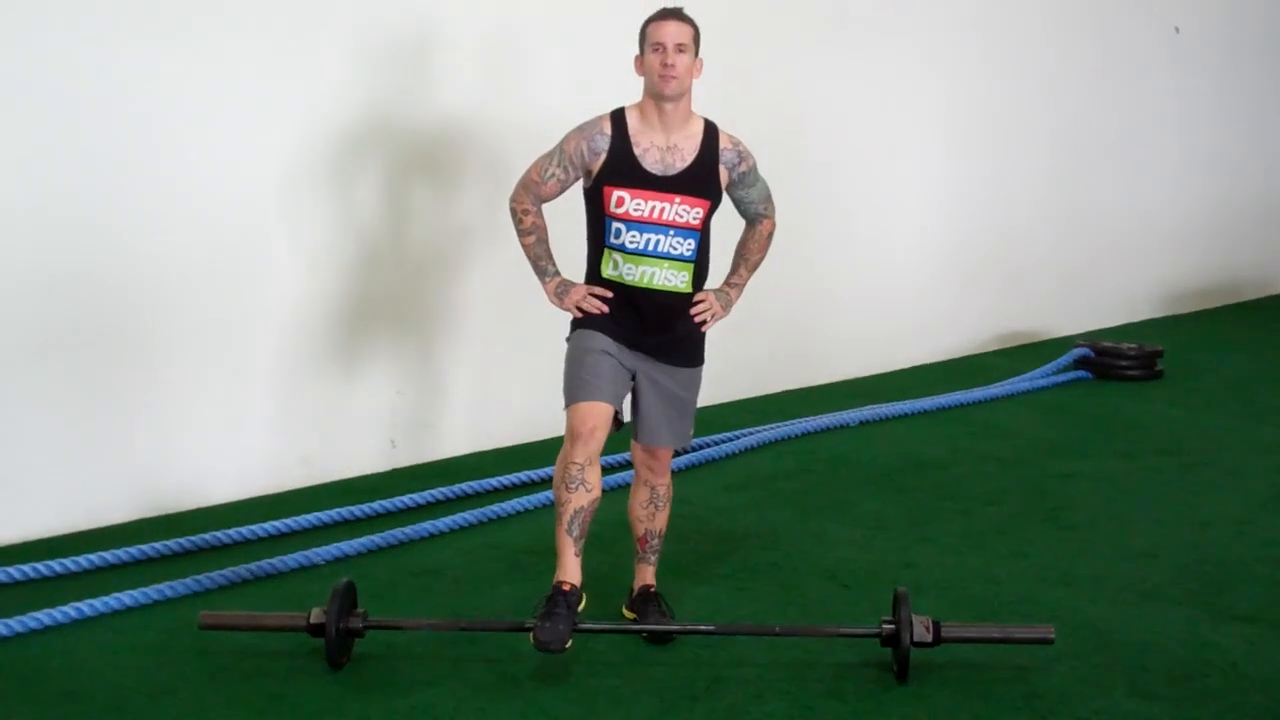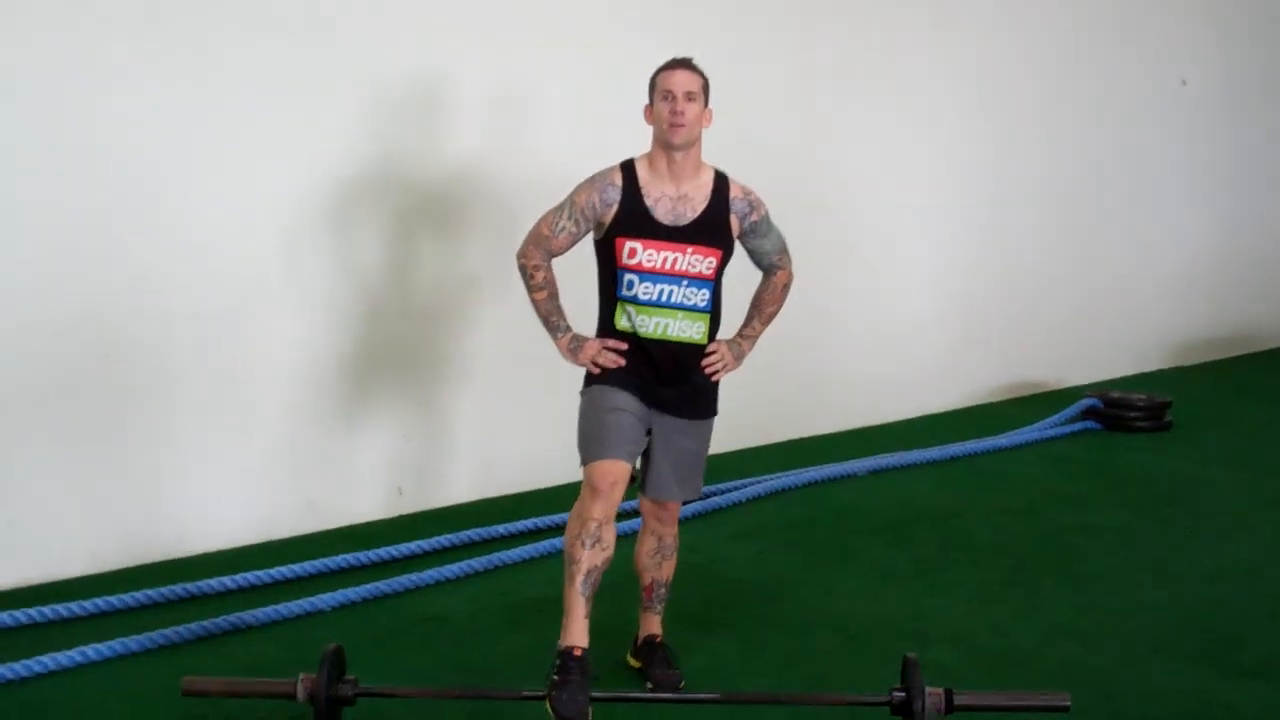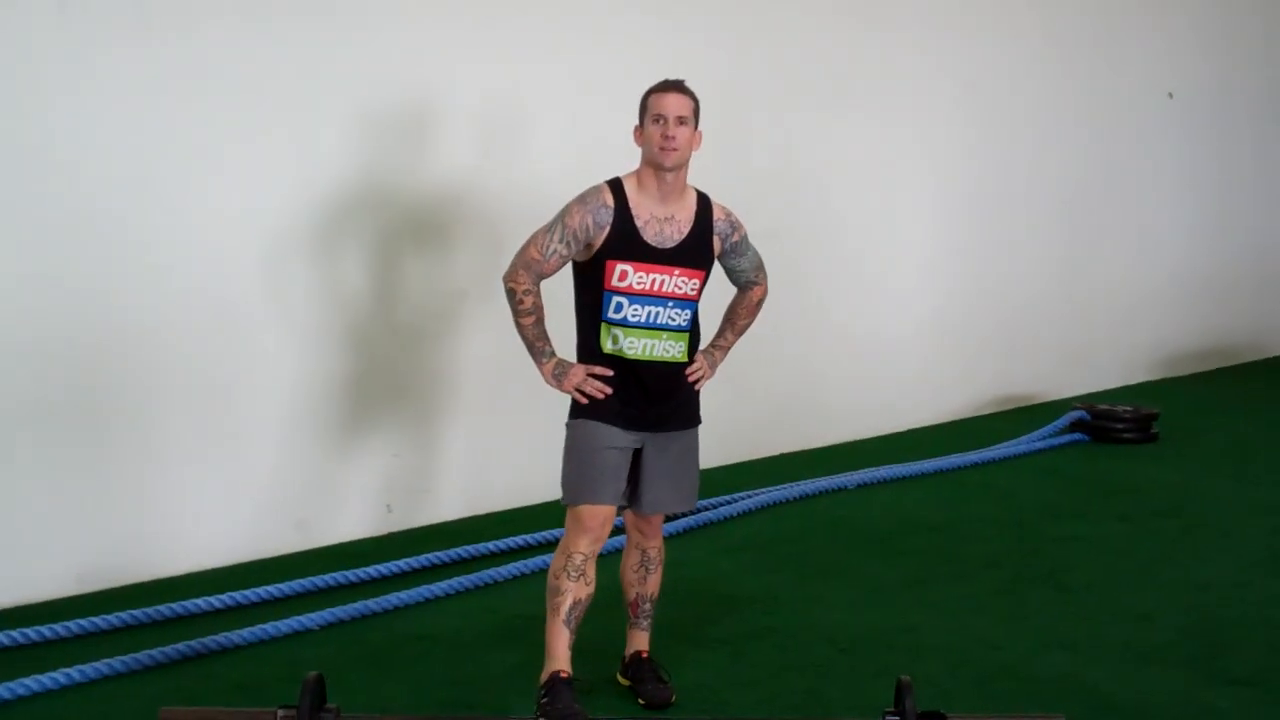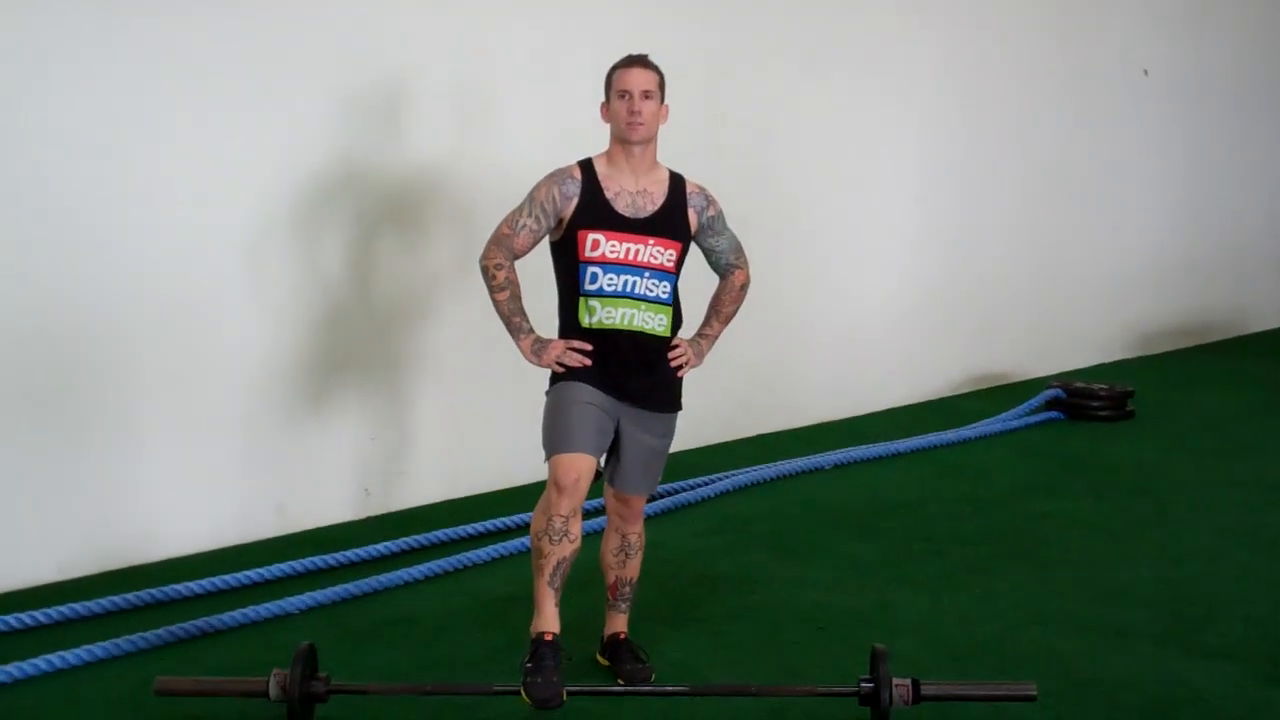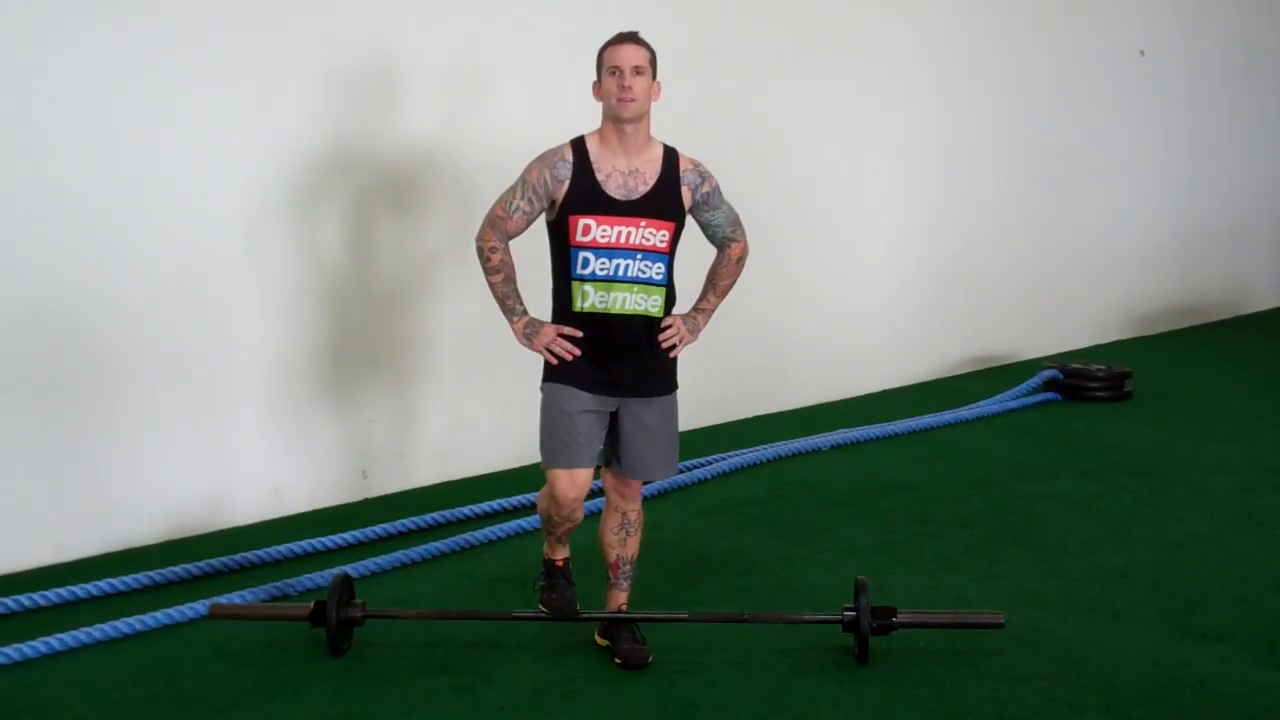
dt=1s
person 1, frame 1
left shoulder: (726, 151)
right shoulder: (598, 137)
left elbow: (763, 218)
right elbow: (524, 198)
left wrist: (730, 291)
right wrist: (552, 282)
left hip: (677, 336)
right hip: (604, 323)
left knee: (655, 459)
right knee: (586, 432)
left ankle: (644, 588)
right ankle: (566, 585)
person 1, frame 2
left shoulder: (737, 201)
right shoulder: (609, 188)
left elbow: (780, 269)
right elbow: (533, 252)
left wrist: (742, 343)
right wrist: (565, 338)
left hip: (689, 386)
right hip: (618, 376)
left knee: (663, 510)
right knee: (602, 490)
left ankle: (650, 637)
right ankle: (573, 649)
person 1, frame 3
left shoulder: (719, 223)
right shoulder: (597, 209)
left elbow: (755, 285)
right elbow: (519, 276)
left wrist: (715, 354)
right wrist: (550, 365)
left hip: (673, 406)
right hip: (604, 401)
left knee: (648, 527)
right knee: (587, 530)
left ankle: (638, 655)
person 1, frame 4
left shoulder: (692, 199)
right shoulder: (568, 186)
left elbow: (736, 271)
right elbow: (496, 255)
left wrist: (703, 341)
right wrist: (528, 340)
left hip: (654, 383)
right hip: (584, 373)
left knee: (628, 508)
right knee: (568, 483)
left ankle: (616, 634)
right ankle: (545, 635)
person 1, frame 5
left shoulder: (688, 175)
right shoulder: (559, 166)
left elbow: (734, 243)
right elbow: (491, 237)
left wrist: (698, 317)
right wrist: (521, 323)
left hip: (649, 368)
right hip: (577, 365)
left knee: (627, 490)
right knee: (568, 490)
left ankle: (617, 615)
right ankle: (556, 560)
